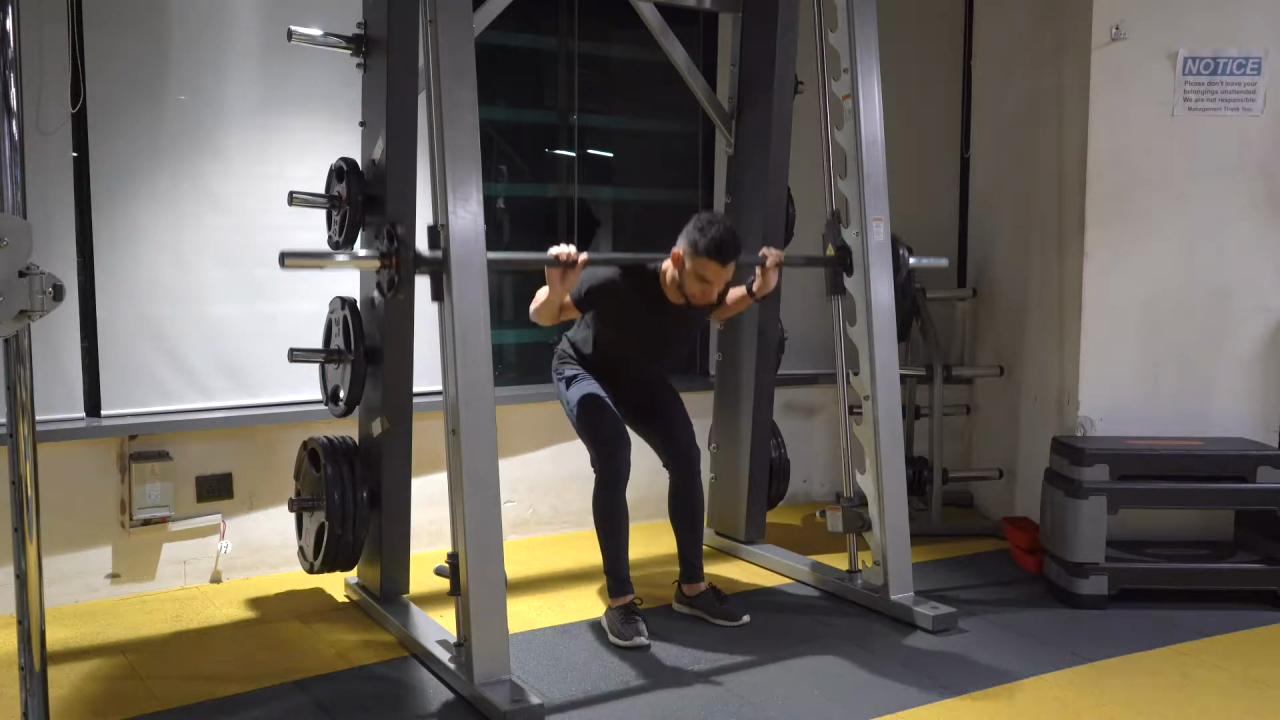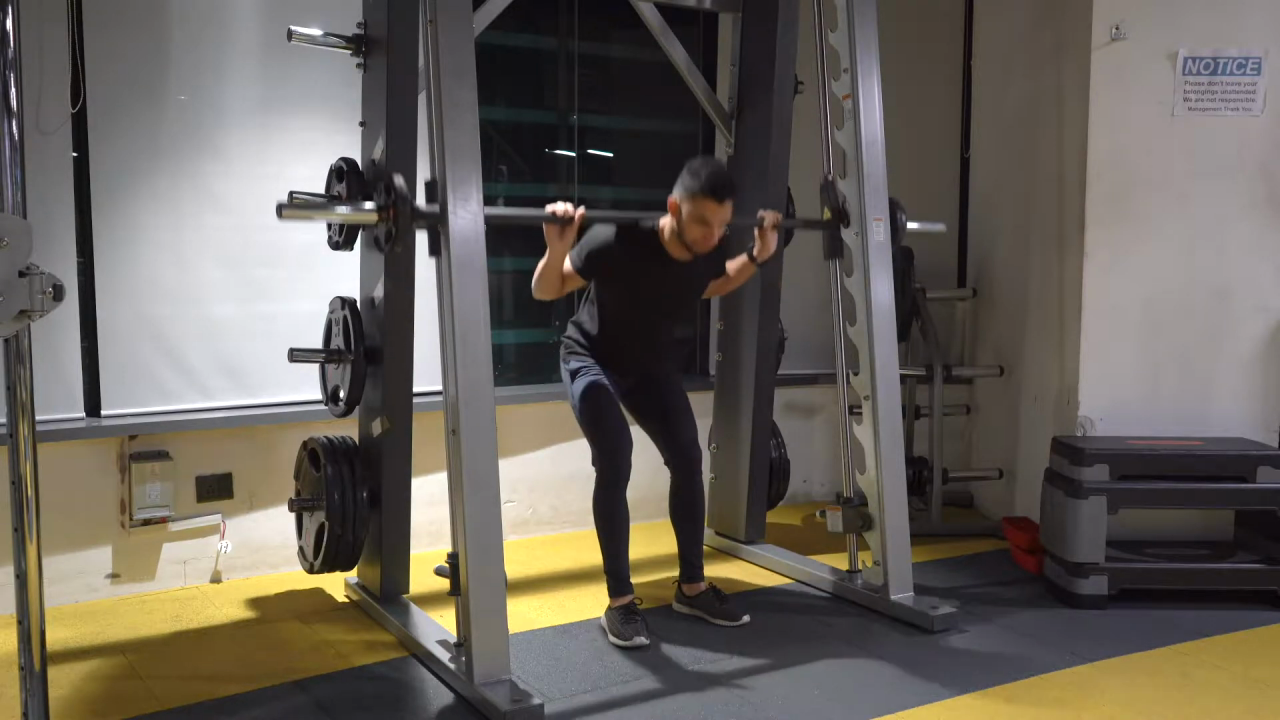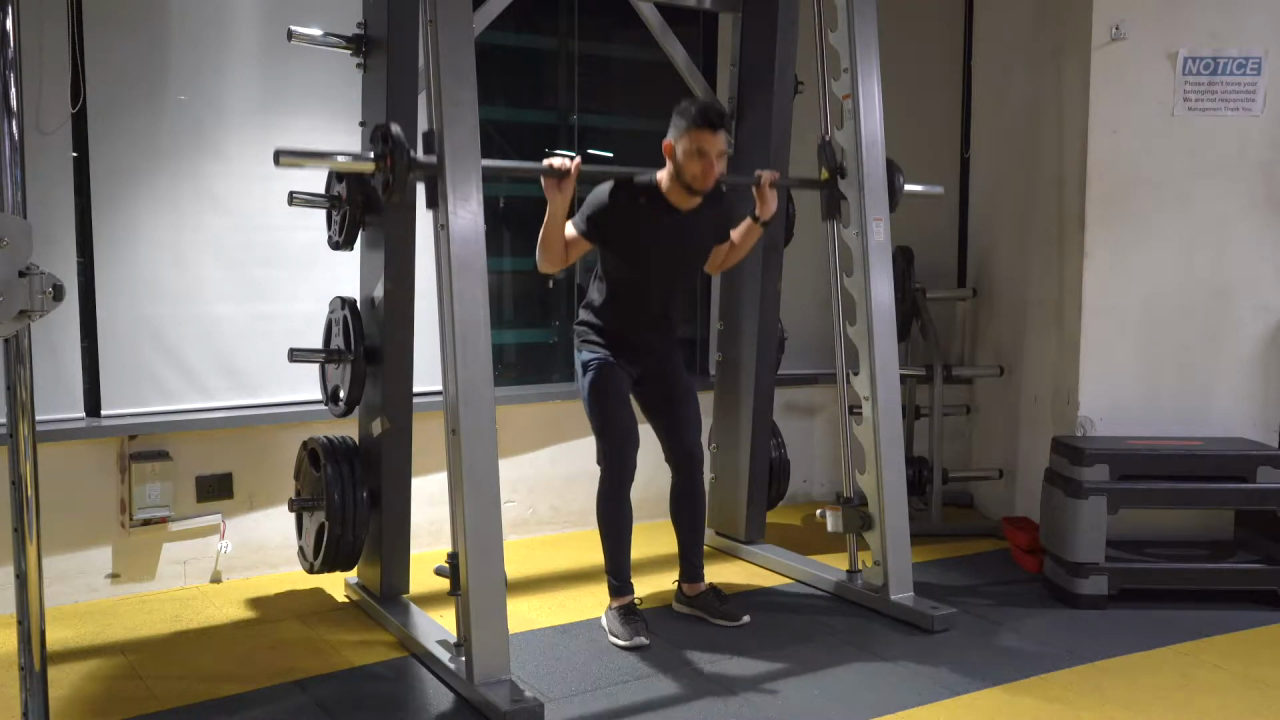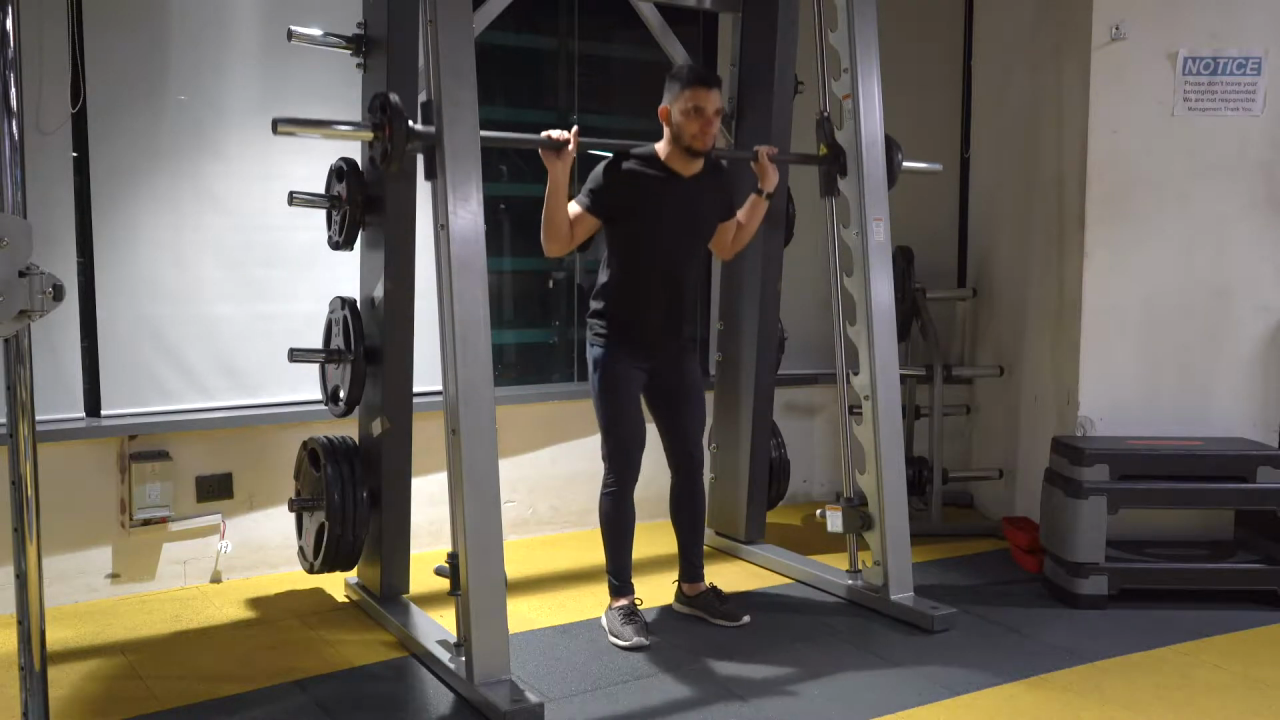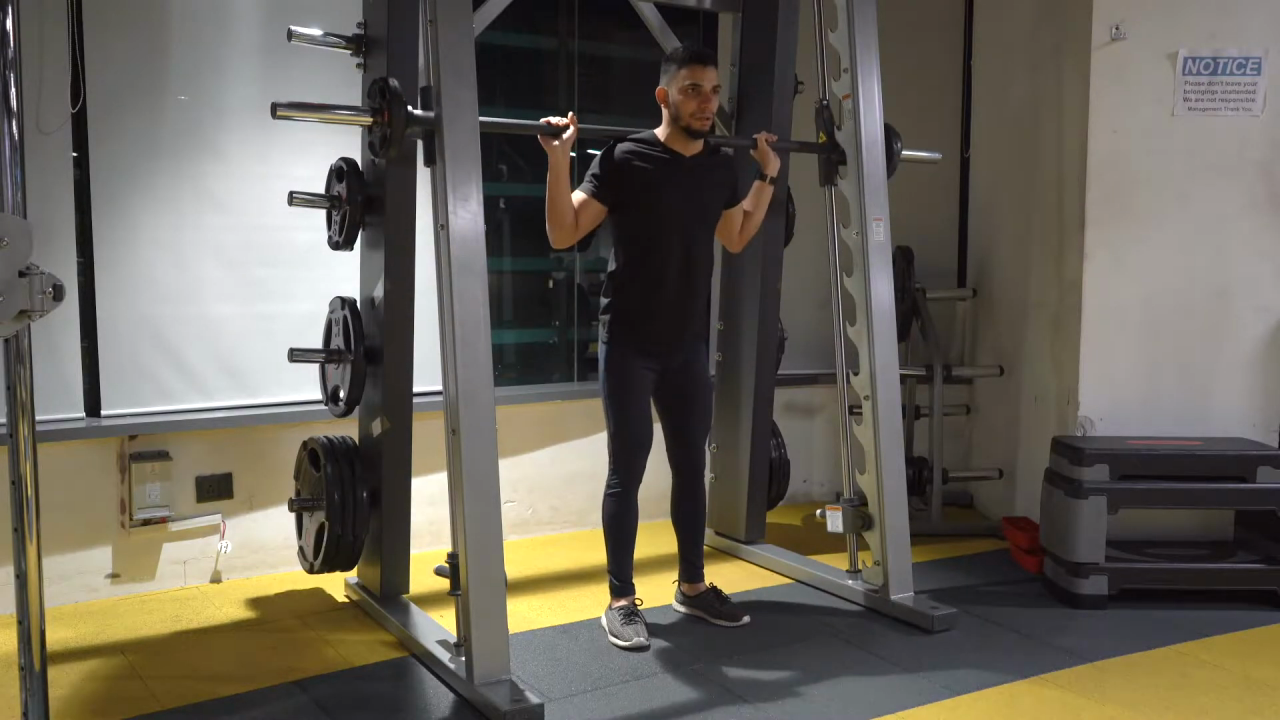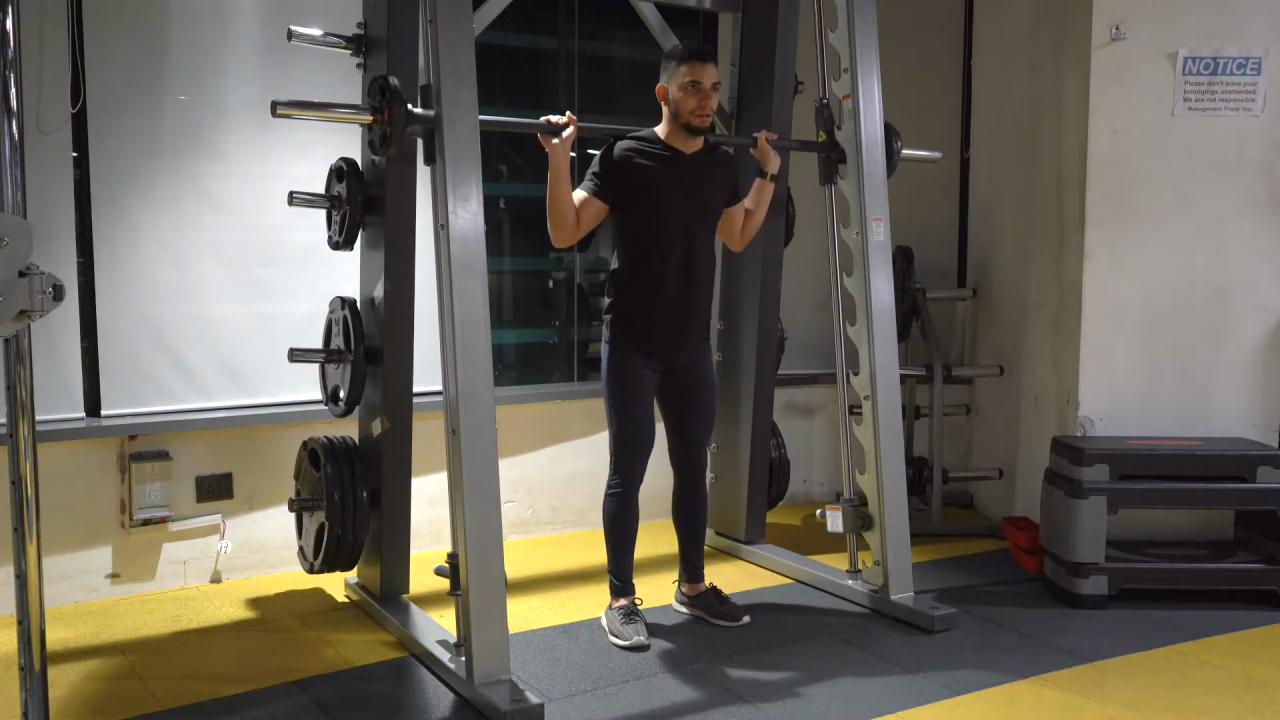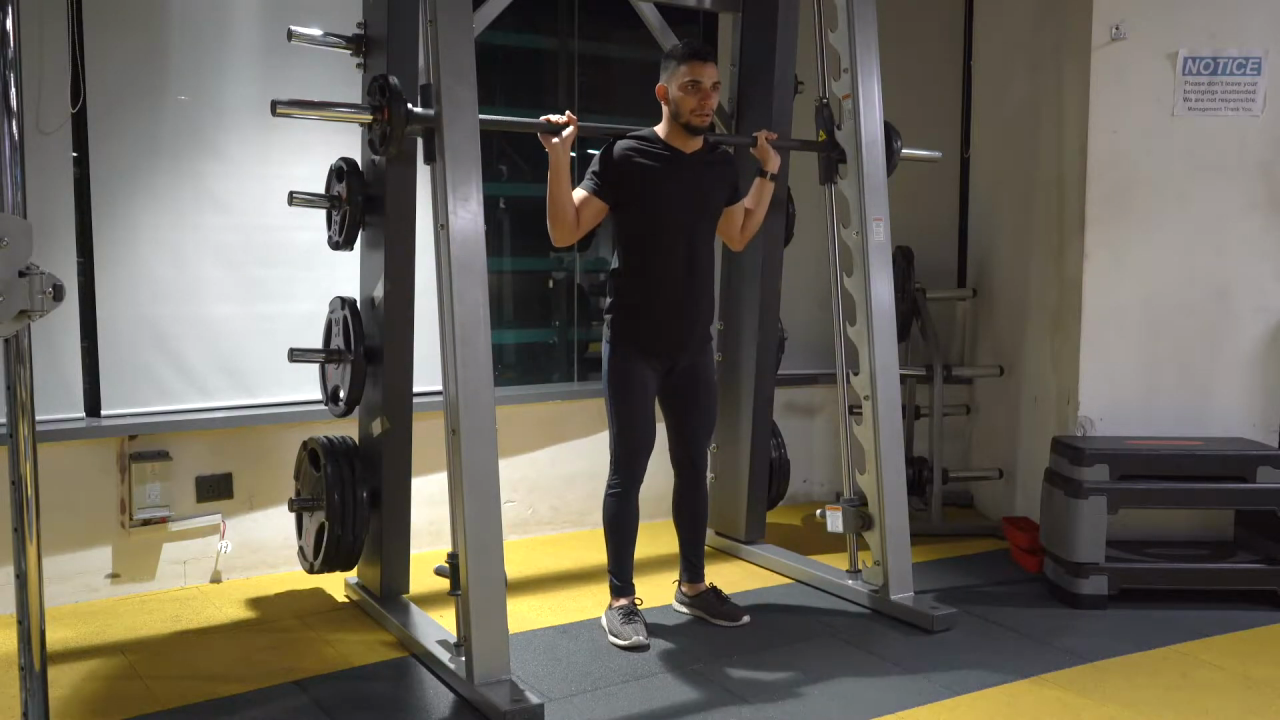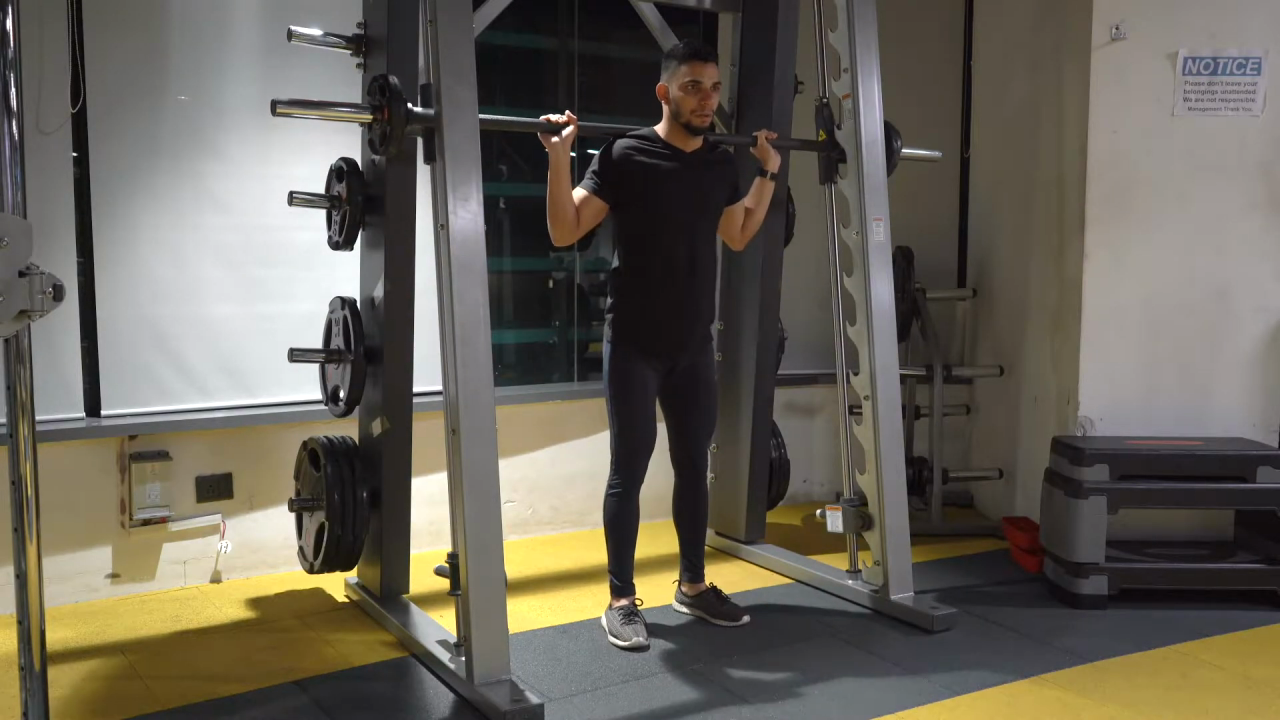
dt=0.3s
person 1, frame 1
left shoulder: (706, 290)
right shoulder: (619, 283)
right elbow: (541, 316)
left wrist: (757, 289)
right wrist: (557, 289)
left hip: (644, 376)
right hip: (584, 371)
left knee: (686, 458)
right knee: (614, 461)
left ankle: (692, 587)
right ankle: (620, 601)
person 1, frame 2
left shoulder: (710, 250)
right shoulder: (617, 243)
right elbow: (544, 292)
left wrist: (759, 254)
right wrist: (557, 248)
left hip: (652, 361)
right hip: (591, 358)
left knee: (688, 459)
right knee: (615, 464)
left ankle: (692, 586)
right ankle: (620, 601)
person 1, frame 3
left shoulder: (715, 206)
right shoulder: (619, 201)
left elbow: (717, 260)
right elbow: (550, 262)
left wrist: (761, 215)
right wrist: (557, 203)
left hip: (660, 347)
right hip: (603, 345)
left knee: (689, 458)
right knee: (620, 463)
left ankle: (692, 585)
right ankle: (620, 601)
person 1, frame 4
left shoulder: (716, 180)
right shoulder: (623, 174)
left elbow: (727, 245)
right elbow: (556, 244)
left wrist: (764, 190)
right wrist: (558, 175)
left hip: (677, 345)
right hip: (617, 344)
left knee: (689, 462)
right knee: (623, 469)
left ankle: (693, 586)
right ankle: (620, 600)
person 1, frame 5
left shoulder: (719, 166)
right shoulder: (625, 159)
left elbow: (736, 238)
right elbow: (562, 234)
left wrist: (767, 176)
right wrist: (559, 161)
left hip: (688, 345)
right hip: (629, 344)
left knee: (691, 465)
right knee: (628, 470)
left ankle: (692, 586)
right ankle: (621, 599)
person 1, frame 6
left shoulder: (720, 164)
right shoulder: (625, 157)
left elbow: (738, 237)
right elbow: (564, 234)
left wrist: (768, 173)
right wrist: (559, 159)
left hip: (691, 343)
right hip: (633, 343)
left knee: (692, 464)
right knee: (629, 470)
left ankle: (693, 585)
right ankle: (621, 600)
person 1, frame 7
left shoulder: (720, 163)
right shoulder: (625, 157)
left elbow: (738, 236)
right elbow: (564, 233)
left wrist: (768, 172)
right wrist: (559, 157)
left hip: (693, 344)
right hip: (634, 343)
left knee: (693, 464)
right knee: (629, 469)
left ankle: (693, 585)
right ankle: (621, 600)
person 1, frame 8
left shoulder: (720, 163)
right shoulder: (626, 156)
left elbow: (738, 236)
right elbow: (565, 232)
left wrist: (768, 172)
right wrist: (560, 157)
left hip: (693, 343)
right hip: (634, 343)
left knee: (693, 464)
right knee: (630, 469)
left ankle: (693, 585)
right ankle: (621, 600)
